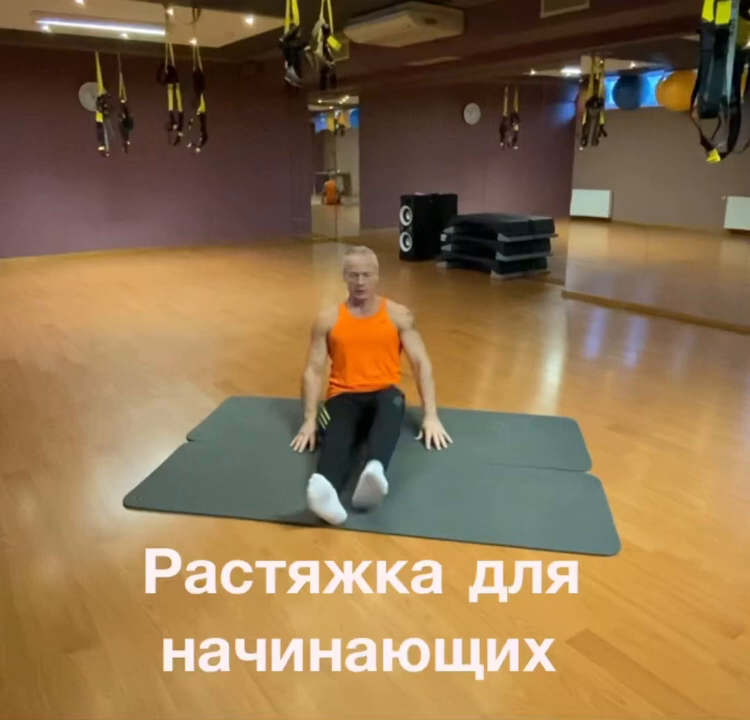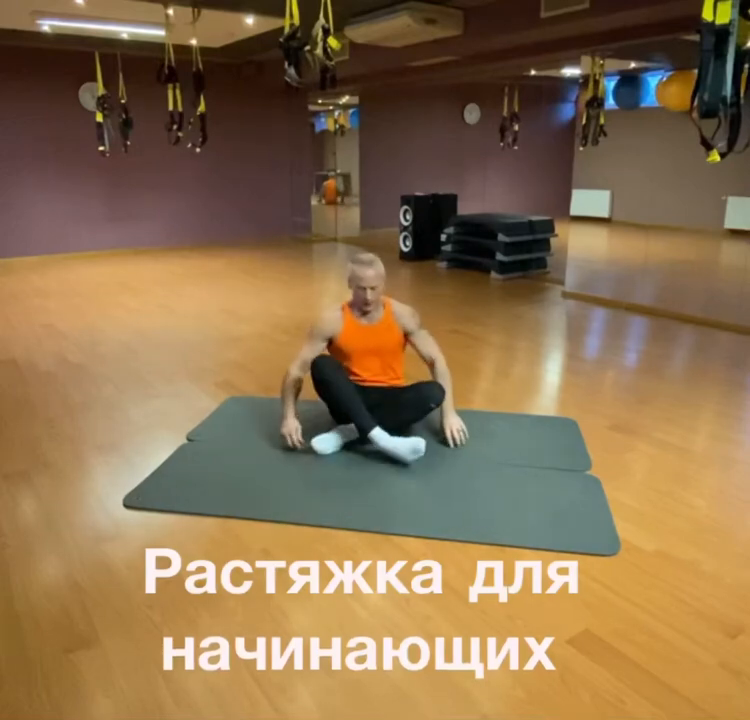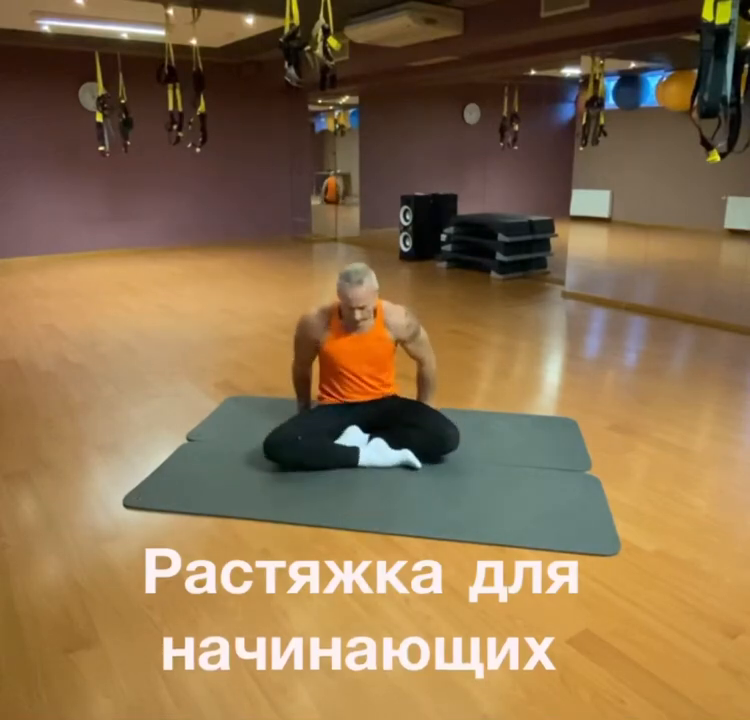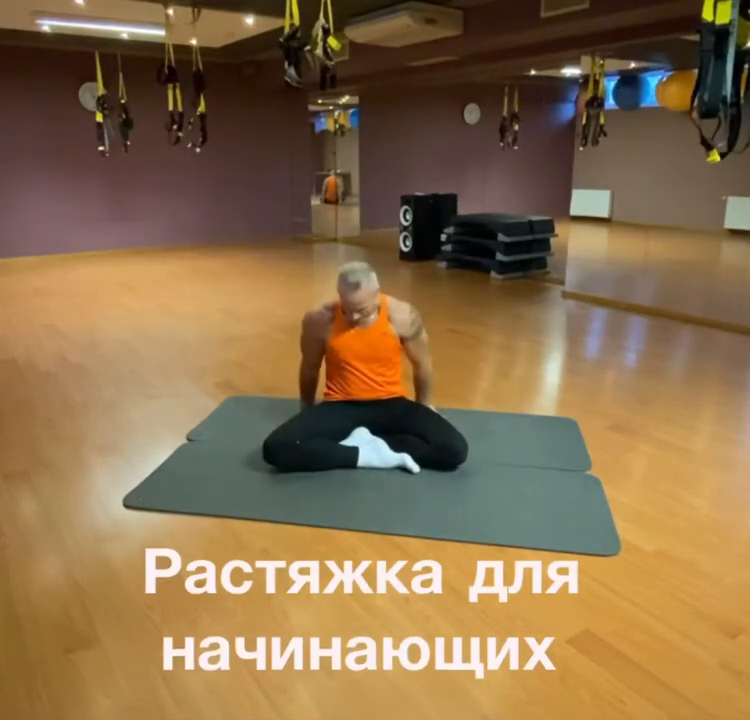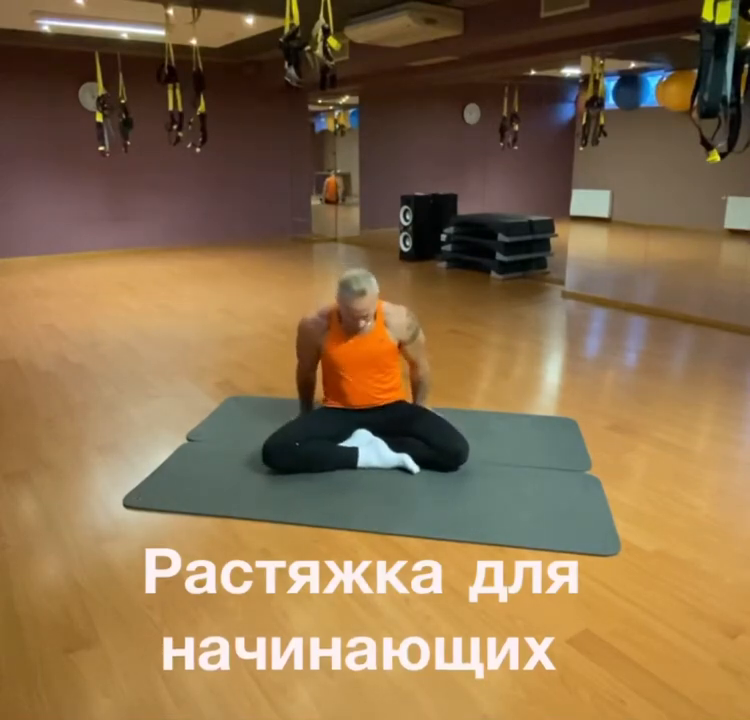
dt=1s
person 1, frame 1
left shoulder: (399, 315)
right shoulder: (328, 320)
left elbow: (421, 362)
right elbow: (313, 370)
left wrist: (431, 415)
right wrist: (309, 419)
left hip: (383, 396)
right hip: (345, 397)
left knee: (392, 399)
right knee: (336, 434)
left ankle: (372, 472)
right ankle: (327, 491)
person 1, frame 2
left shoulder: (403, 316)
right shoulder: (332, 321)
left elbow: (436, 360)
right elbow: (295, 369)
left wrist: (449, 413)
right wrist: (289, 416)
left hip: (390, 399)
right hip: (350, 398)
left knee: (434, 393)
right knee: (321, 364)
left ankle: (349, 432)
right ankle: (379, 438)
person 1, frame 3
left shoulder: (398, 320)
right shoulder: (314, 324)
left elbow: (426, 361)
right elbow: (302, 368)
left wrist: (425, 406)
right wrist: (304, 411)
left hip: (384, 404)
right hip: (336, 408)
left knee: (447, 437)
right knee: (276, 446)
left ankle: (359, 440)
right ankle: (367, 455)
person 1, frame 4
left shoulder: (402, 316)
right shoulder: (319, 320)
left elbow: (422, 363)
right elbow: (310, 369)
left wrist: (423, 407)
right wrist: (307, 413)
left hip: (391, 404)
right hip: (341, 406)
left knee: (455, 450)
right knee: (276, 448)
left ankle: (362, 443)
right ankle: (369, 455)
person 1, frame 5
left shoulder: (399, 320)
right shoulder: (314, 326)
left elbow: (419, 365)
right elbow: (306, 372)
left wrist: (420, 406)
right wrist: (306, 414)
left hip: (391, 409)
right hip: (338, 412)
left knee: (456, 450)
right knee: (275, 452)
left ankle: (364, 445)
right ankle: (368, 455)
